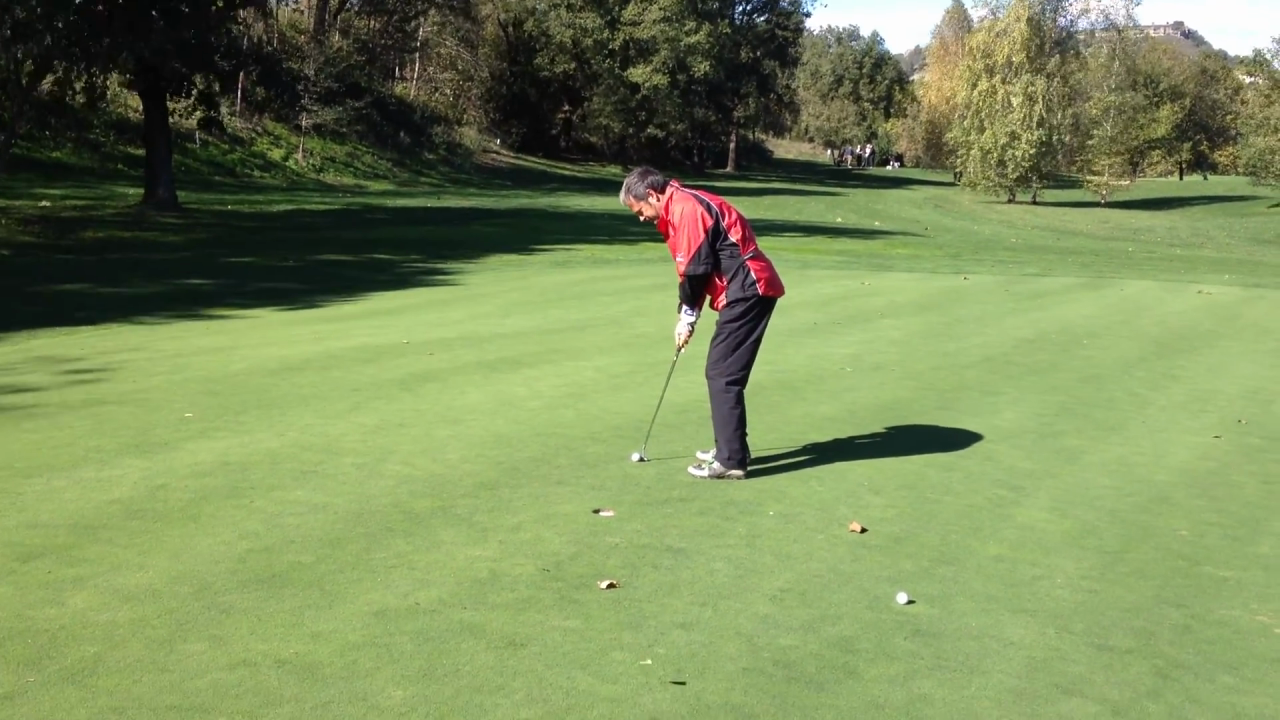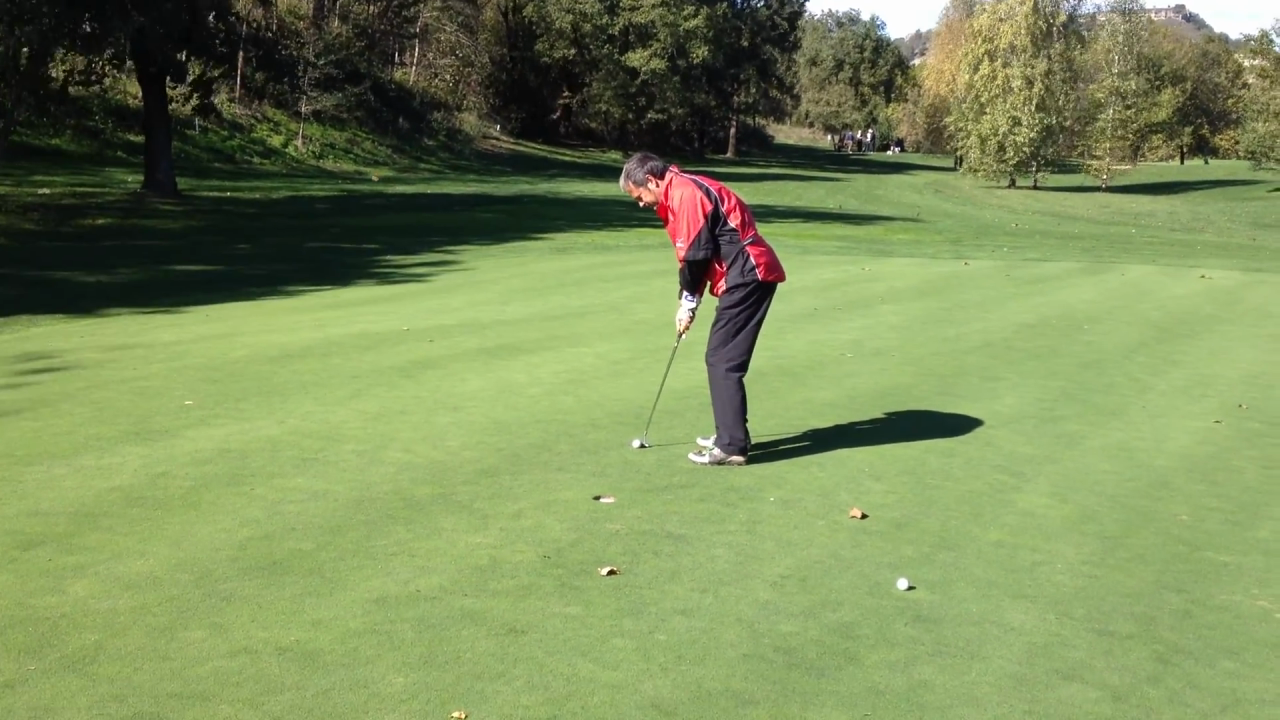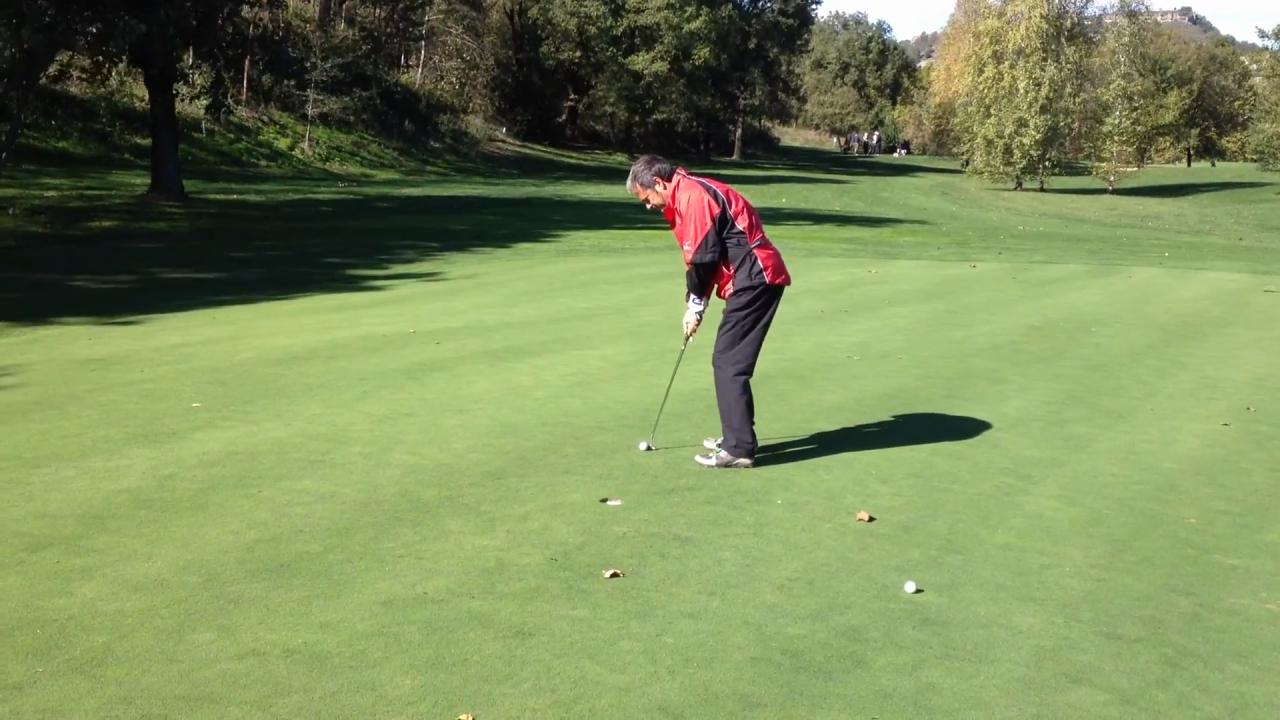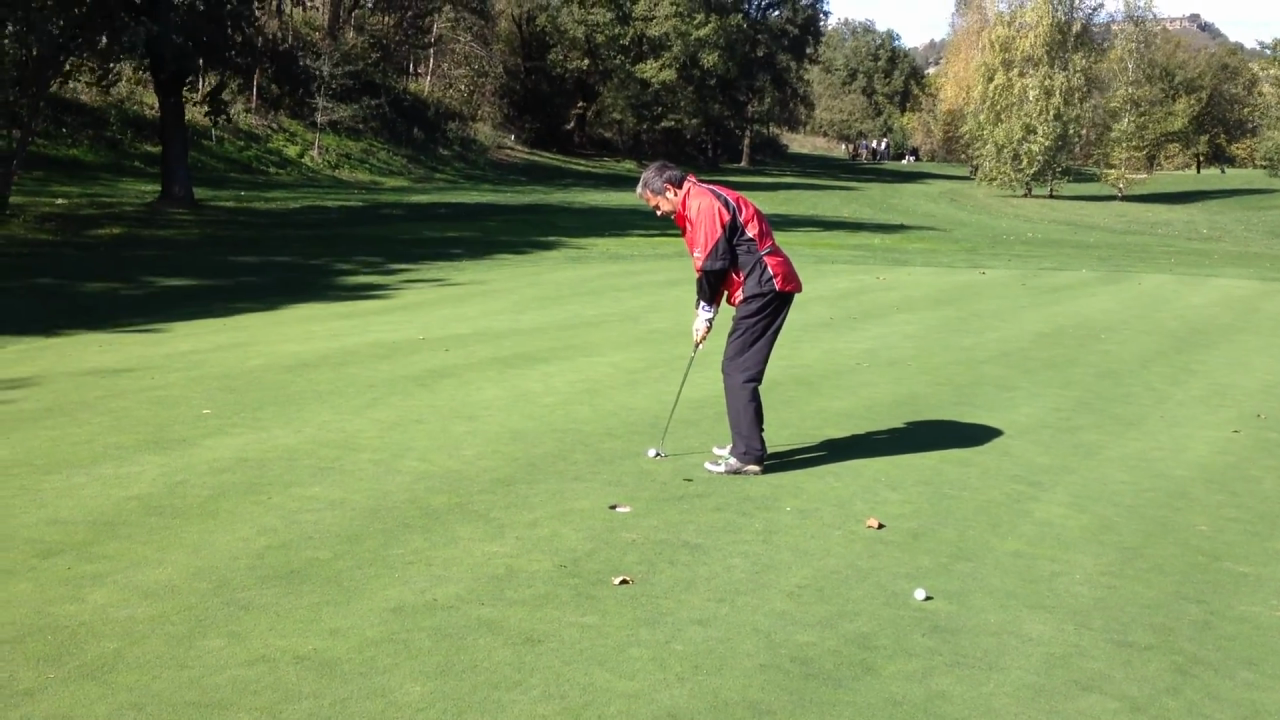
dt=0.4s
person 1, frame 1
left shoulder: (686, 208)
right shoulder: (681, 207)
left elbow: (696, 268)
right elbow: (694, 267)
left wrist: (687, 316)
right wrist: (688, 315)
left hip: (748, 290)
right hip: (748, 289)
left knee: (721, 373)
right knee: (724, 371)
left ankle: (730, 460)
right ankle: (732, 448)
person 1, frame 2
left shoulder: (685, 193)
right shoulder: (680, 192)
left elbow: (695, 254)
right elbow: (694, 253)
left wrist: (688, 302)
right wrist: (689, 301)
left hip: (748, 276)
right hip: (748, 275)
left knee: (721, 359)
right knee: (724, 357)
left ankle: (731, 446)
right ankle: (732, 434)
person 1, frame 3
left shoulder: (692, 195)
right shoulder: (688, 195)
left elbow: (703, 256)
right elbow: (701, 255)
left wrist: (695, 305)
right wrist: (696, 304)
left hip: (754, 278)
right hip: (755, 278)
left knee: (728, 362)
right knee: (731, 360)
left ankle: (739, 448)
right ankle: (739, 437)
person 1, frame 4
left shoulder: (703, 203)
right shoulder: (697, 203)
left elbow: (713, 264)
right elbow: (710, 263)
left wrist: (705, 312)
right wrist: (705, 311)
left hip: (765, 286)
right hip: (765, 285)
left knee: (737, 369)
right knee: (741, 366)
left ankle: (747, 455)
right ankle: (747, 444)
